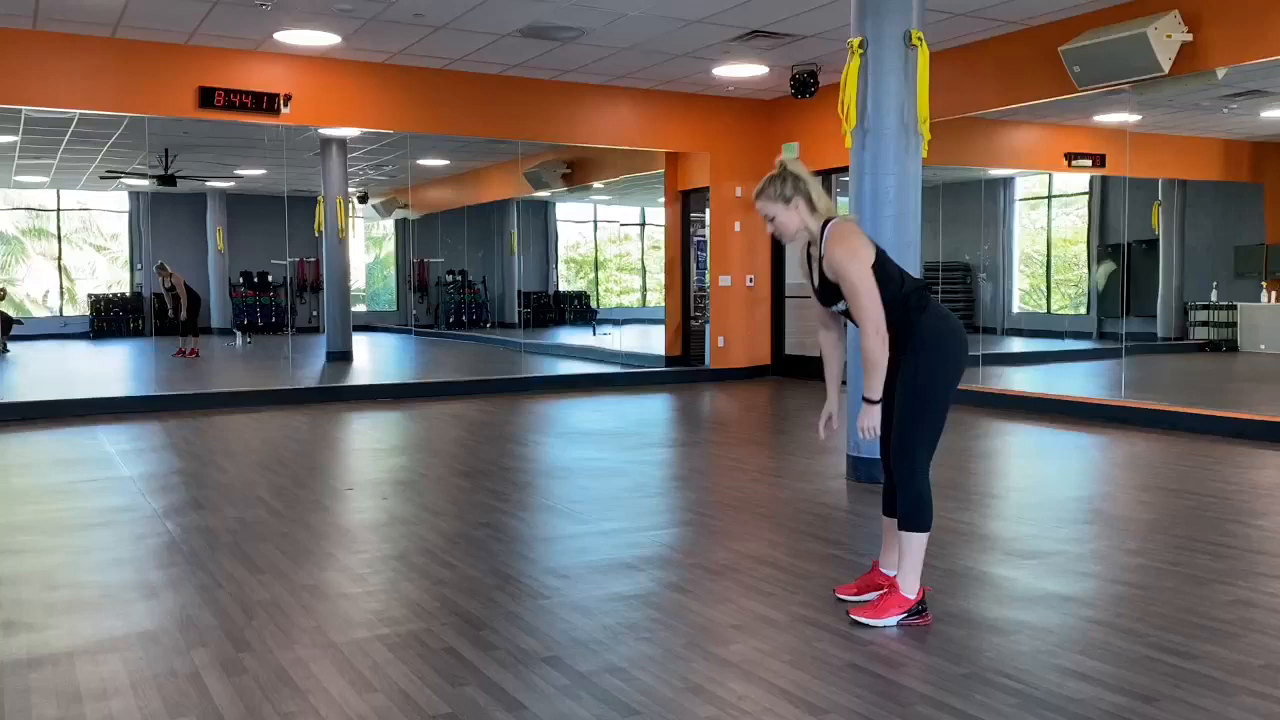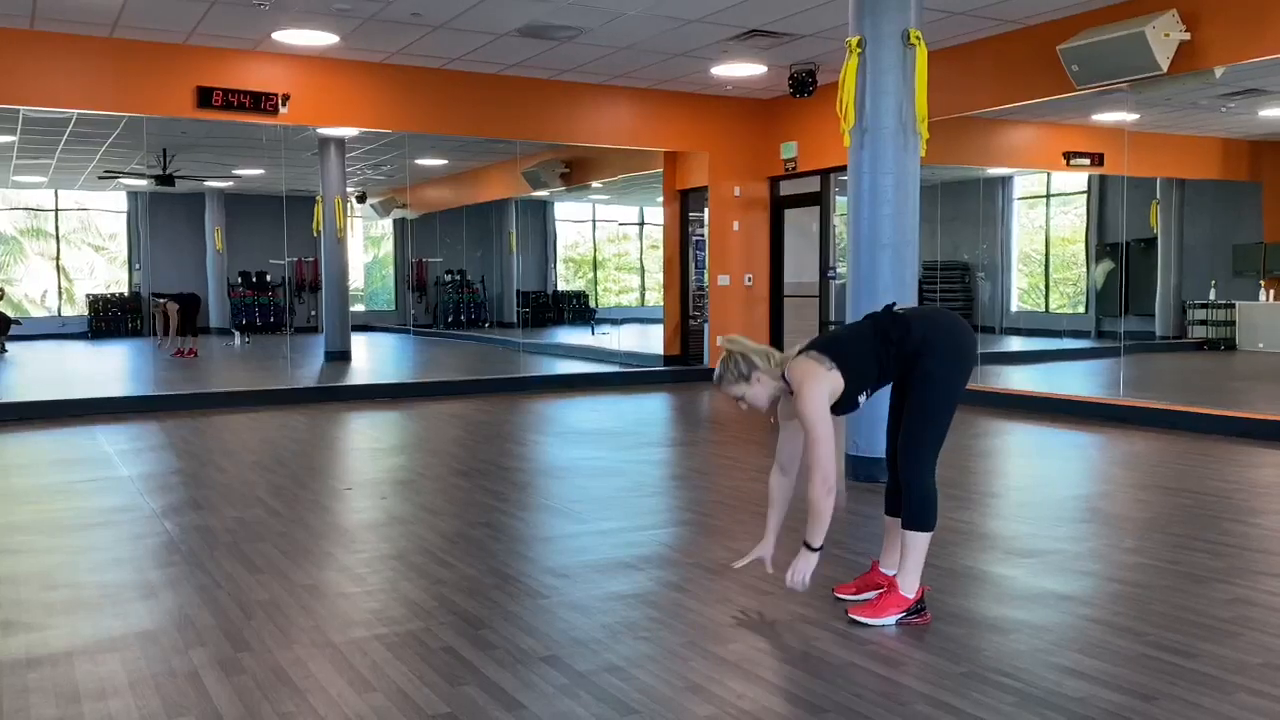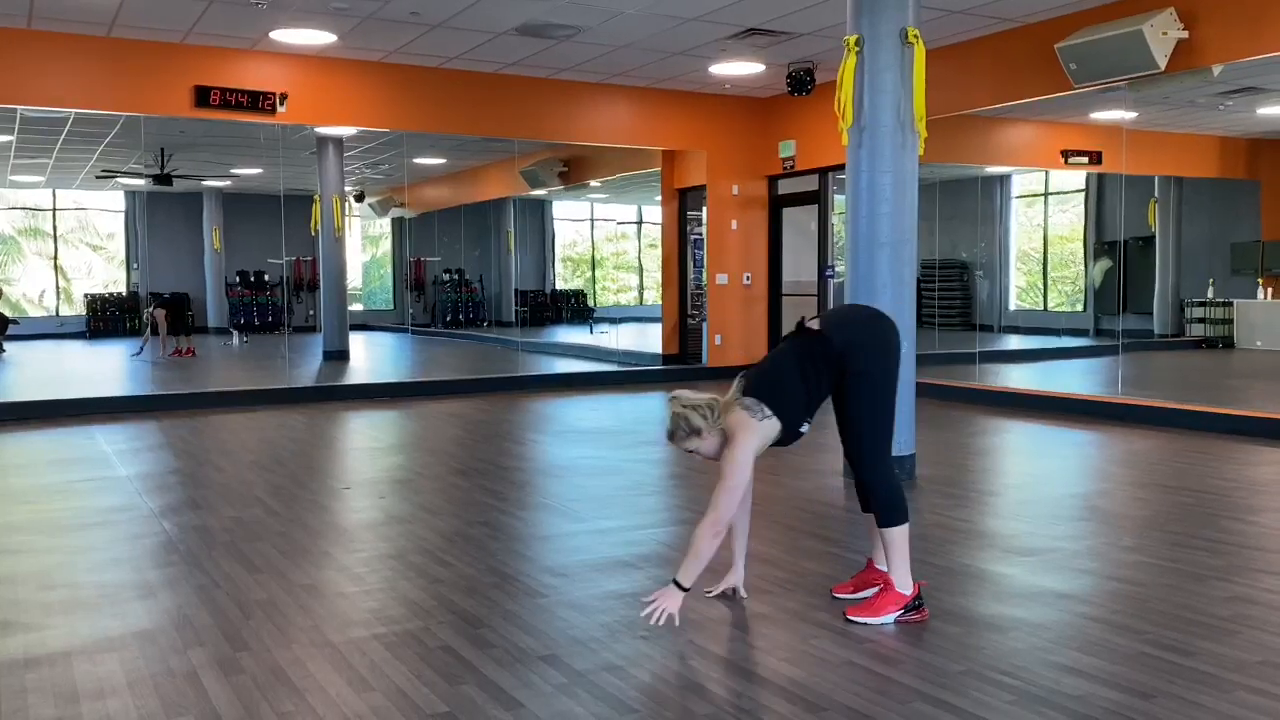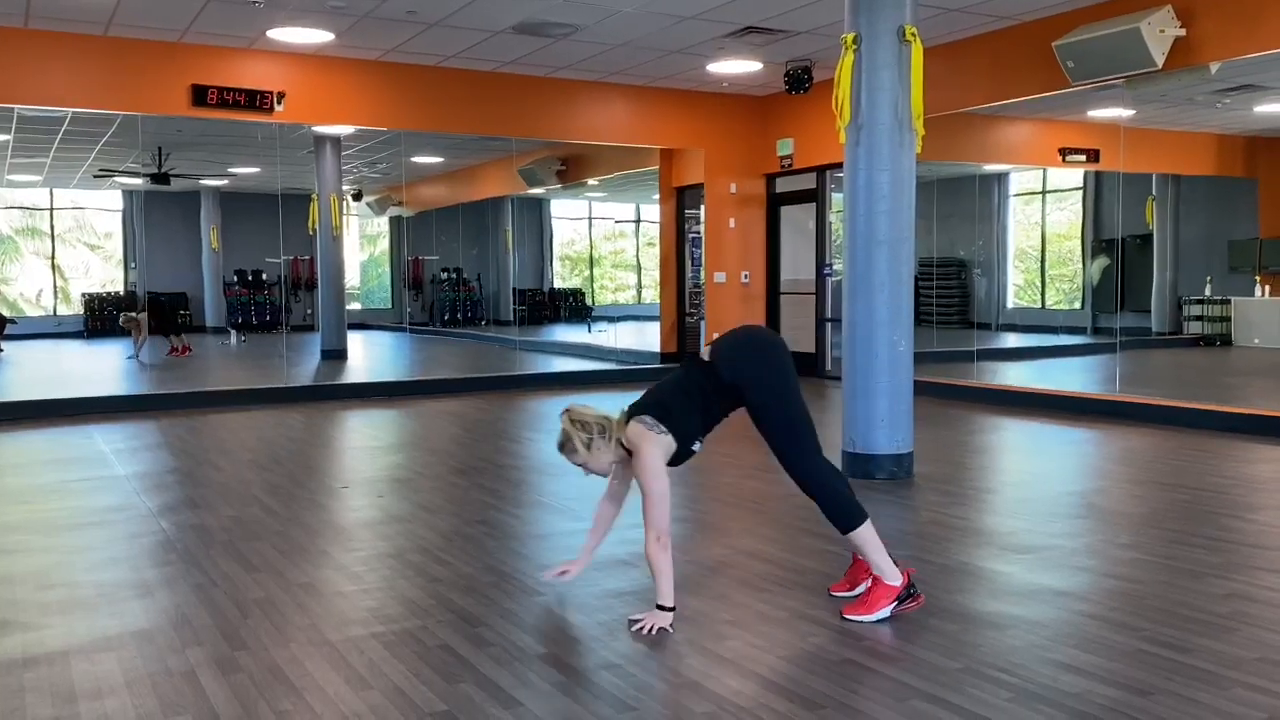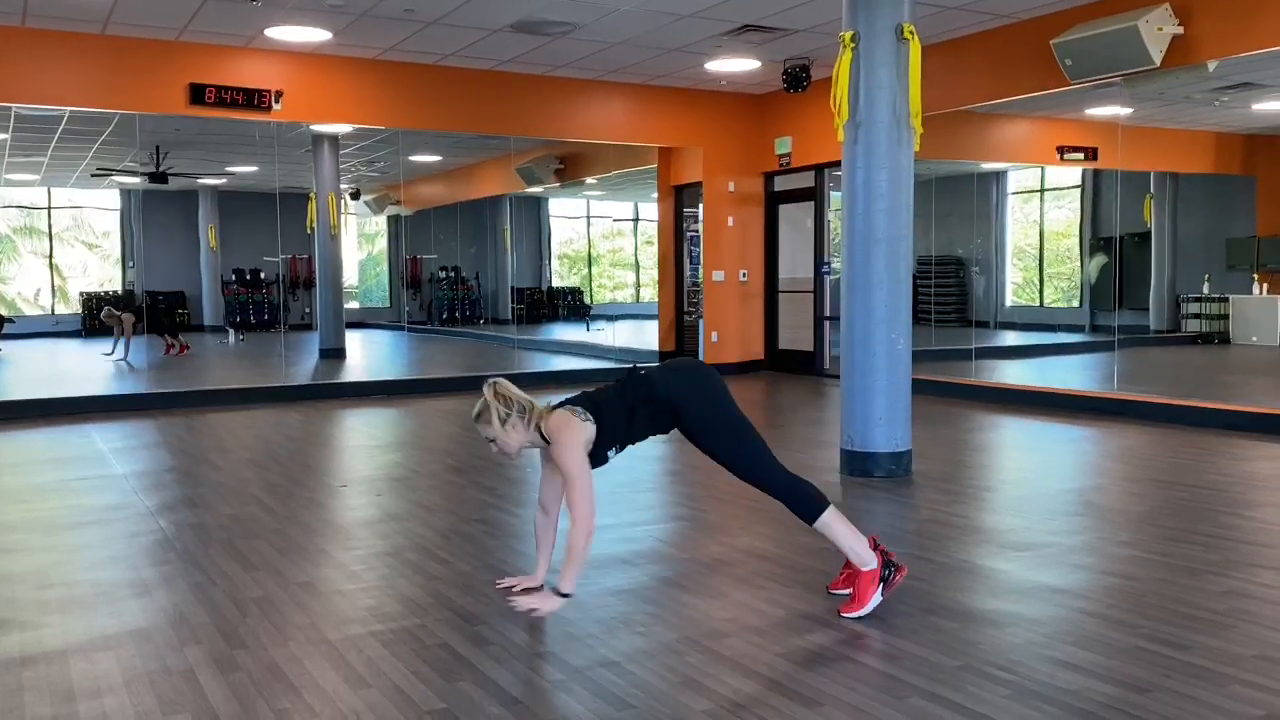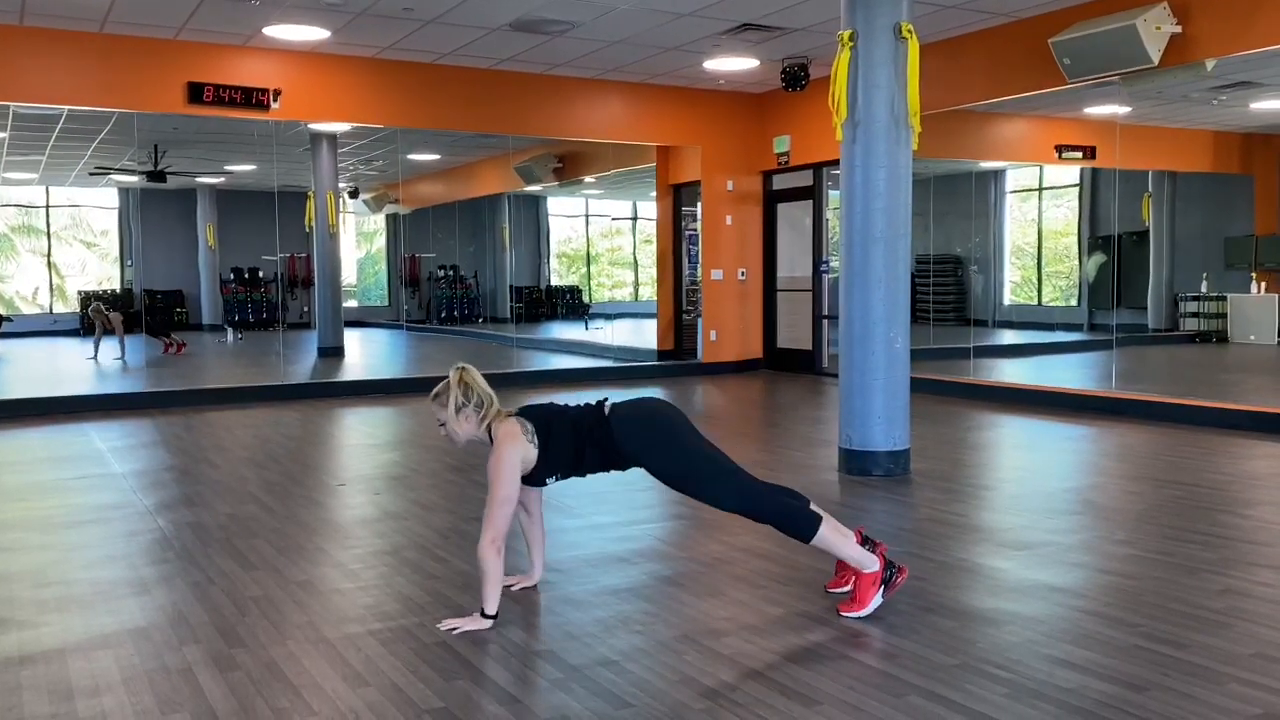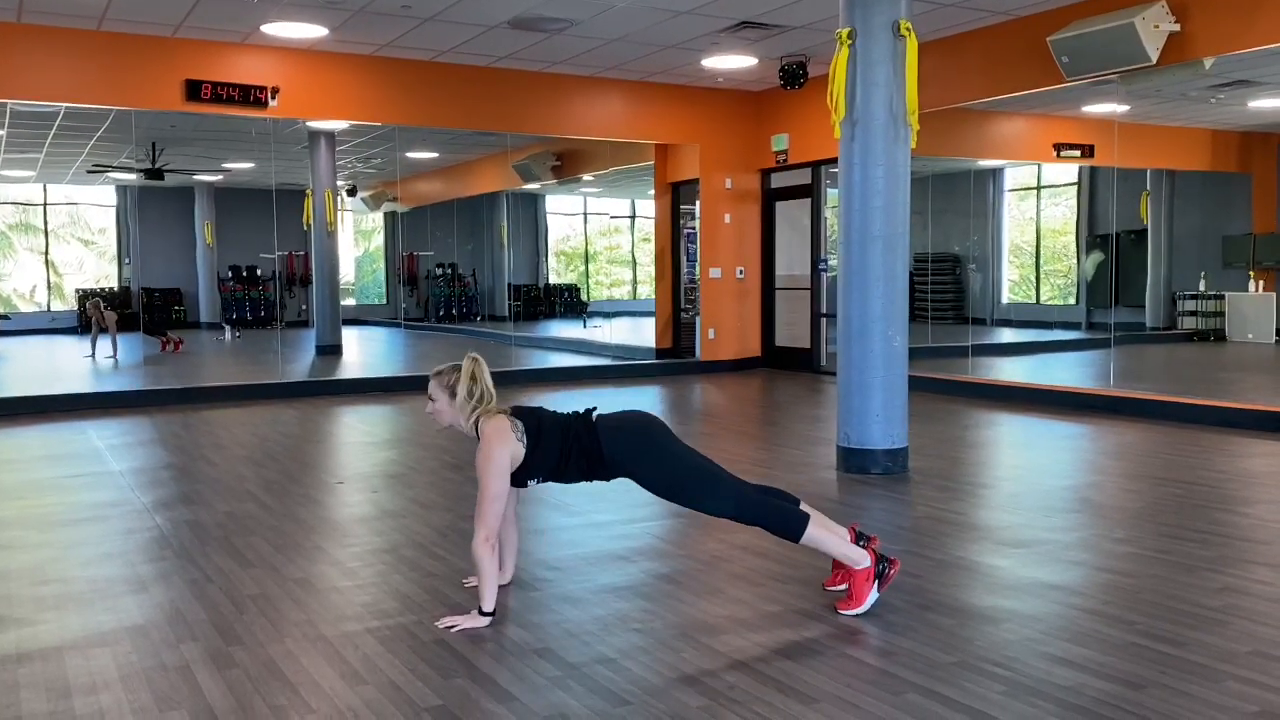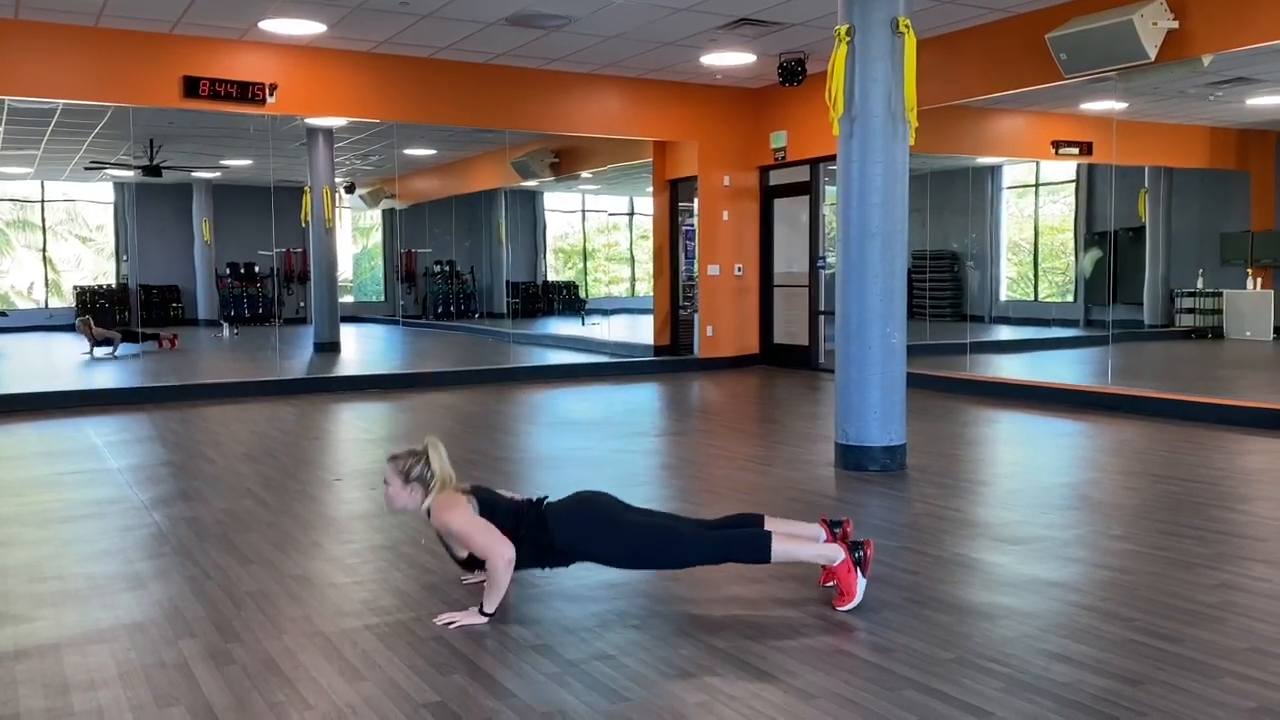
dt=0.5s
person 1, frame 1
left shoulder: (840, 246)
right shoulder: (815, 251)
left elbow: (876, 332)
right elbow: (830, 329)
left wrist: (870, 402)
right wrist: (832, 397)
left hip: (934, 346)
right hip: (910, 349)
left knee: (909, 464)
right knee: (894, 461)
left ankle: (909, 595)
right ankle: (887, 572)
person 1, frame 2
left shoulder: (808, 386)
right shoulder: (789, 388)
left elbow: (824, 483)
right elbow: (783, 469)
left wrist: (811, 550)
right wrist: (768, 541)
left hip: (943, 345)
right hip: (918, 352)
left knee: (914, 466)
right knee: (897, 463)
left ankle: (907, 595)
right ankle: (886, 571)
person 1, frame 3
left shoulder: (743, 433)
right shoulder: (728, 416)
left elbow: (714, 523)
right elbow: (738, 498)
left wrist: (677, 588)
right wrist: (737, 569)
left hip: (864, 339)
right hip: (839, 340)
left knee: (873, 463)
right knee: (861, 463)
left ankle: (904, 592)
right ankle: (880, 568)
person 1, frame 4
left shoulder: (644, 444)
right shoulder: (627, 433)
left elbow: (658, 535)
right elbow: (612, 499)
left wrist: (665, 607)
right wrist: (582, 559)
left hip: (753, 363)
right hip: (741, 357)
left knee: (808, 471)
right knee: (808, 467)
left ankle: (893, 582)
right ankle: (865, 560)
person 1, frame 5
left shoulder: (562, 434)
right shoulder: (547, 431)
left elbow: (583, 518)
right elbow: (548, 507)
left wrist: (562, 591)
right wrist: (538, 573)
left hip: (685, 392)
right hip: (674, 396)
left knee: (770, 476)
right knee: (764, 477)
left ankle: (871, 564)
right ankle: (860, 549)
person 1, frame 6
left shoulder: (505, 446)
right shoulder: (511, 427)
left elbow: (491, 539)
right elbow: (529, 503)
left wrist: (486, 613)
right wrist: (535, 570)
left hip: (643, 435)
right hip: (643, 421)
left knee: (749, 499)
right knee: (750, 491)
left ankle: (870, 566)
right ankle: (855, 543)
person 1, frame 7
left shoulder: (492, 443)
right shoulder: (497, 423)
left elbow: (485, 535)
right elbow: (506, 505)
left wrist: (485, 611)
right wrist: (505, 572)
left hip: (629, 448)
right hip: (630, 436)
left knee: (740, 503)
right knee: (742, 495)
left ankle: (864, 562)
right ankle: (850, 539)
person 1, frame 8
left shoulder: (445, 514)
right shoulder: (454, 494)
left elbow: (503, 552)
left wrist: (483, 611)
right wrist: (495, 573)
left hip: (581, 532)
right hip: (581, 515)
left knee: (709, 545)
right knee: (711, 530)
left ankle: (840, 555)
right ankle: (826, 531)
